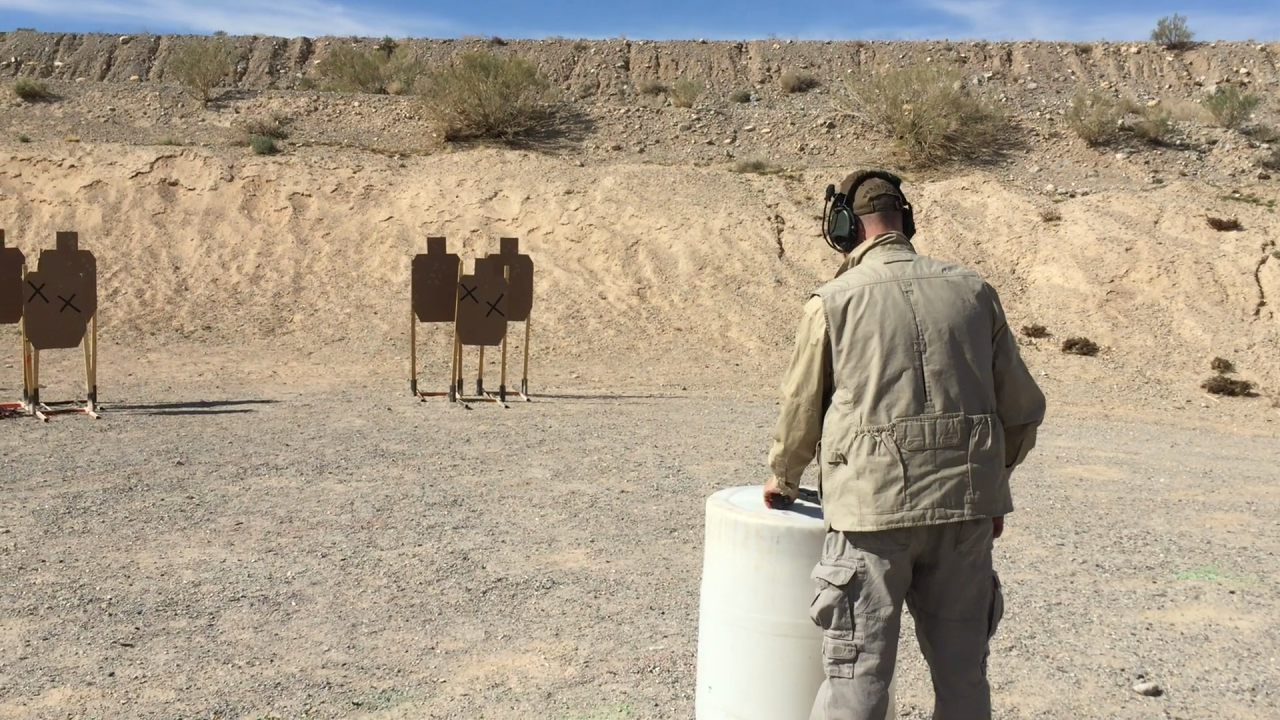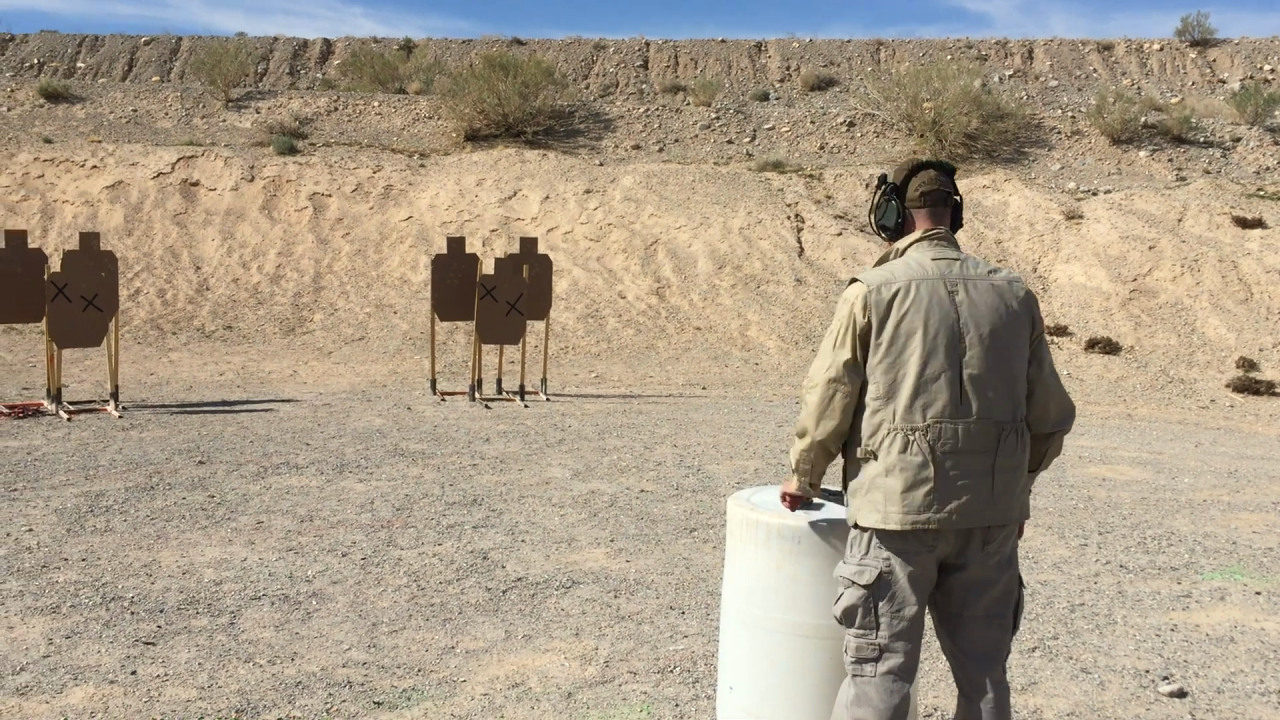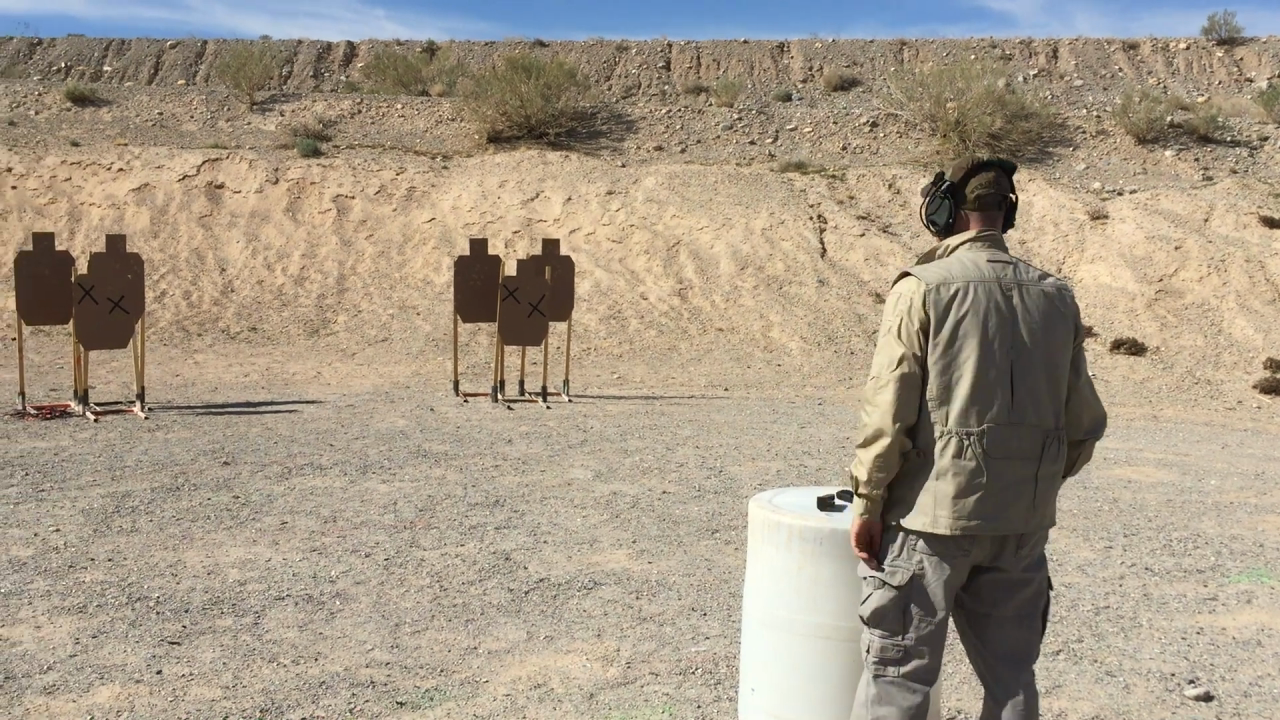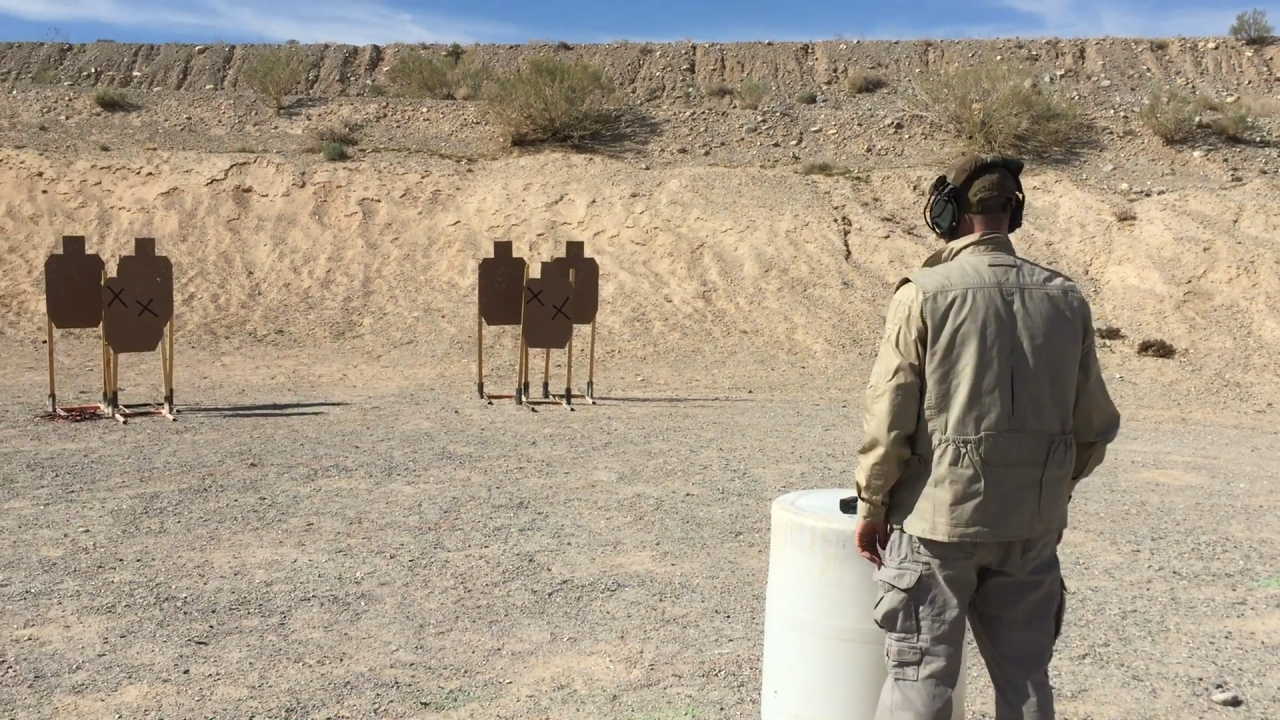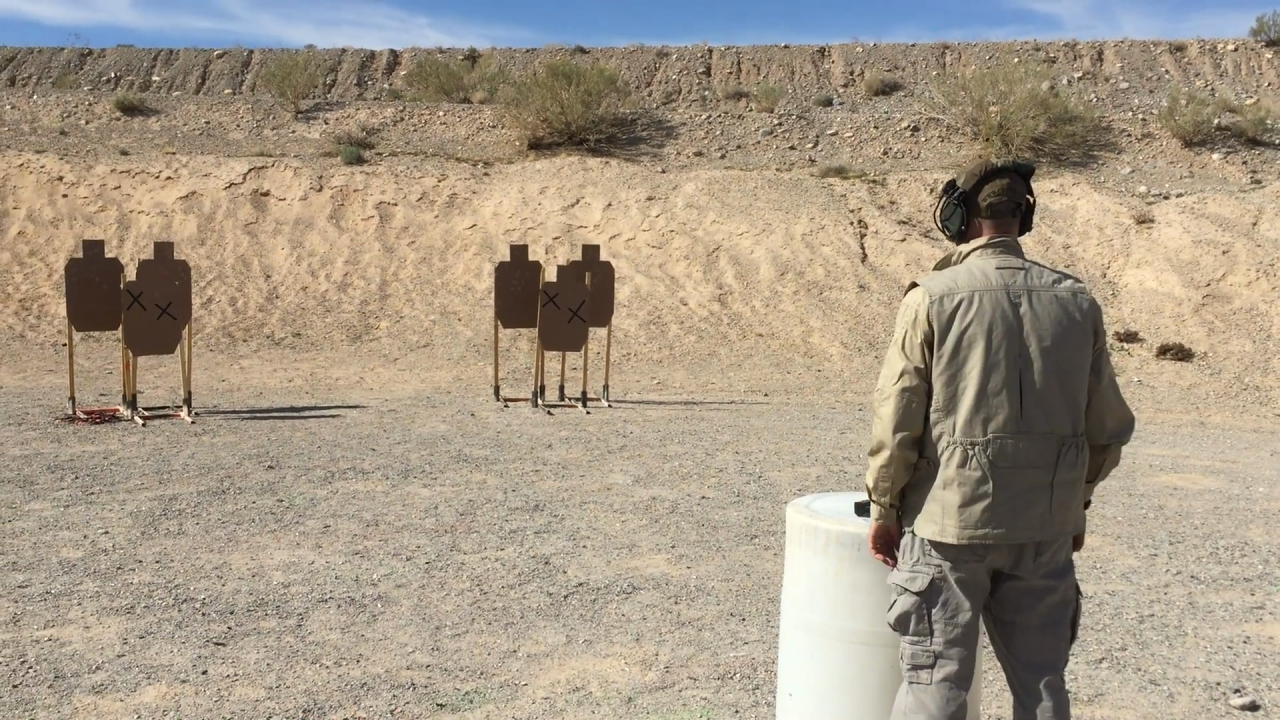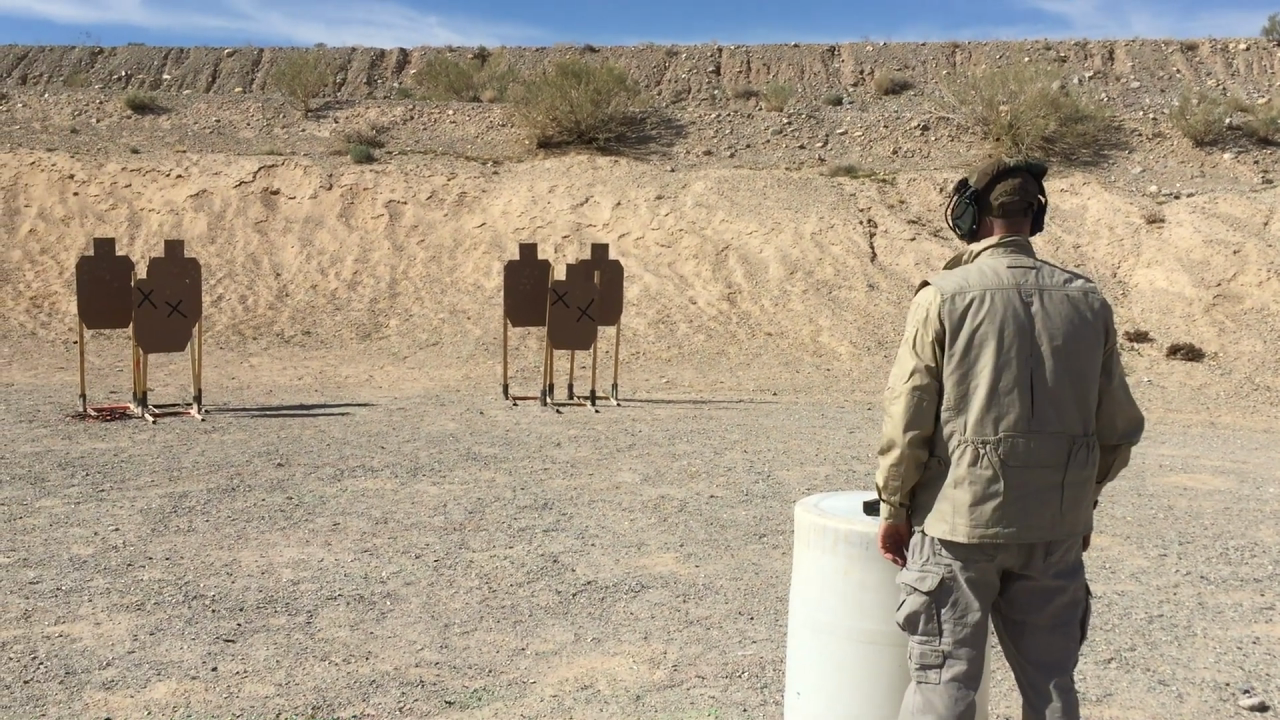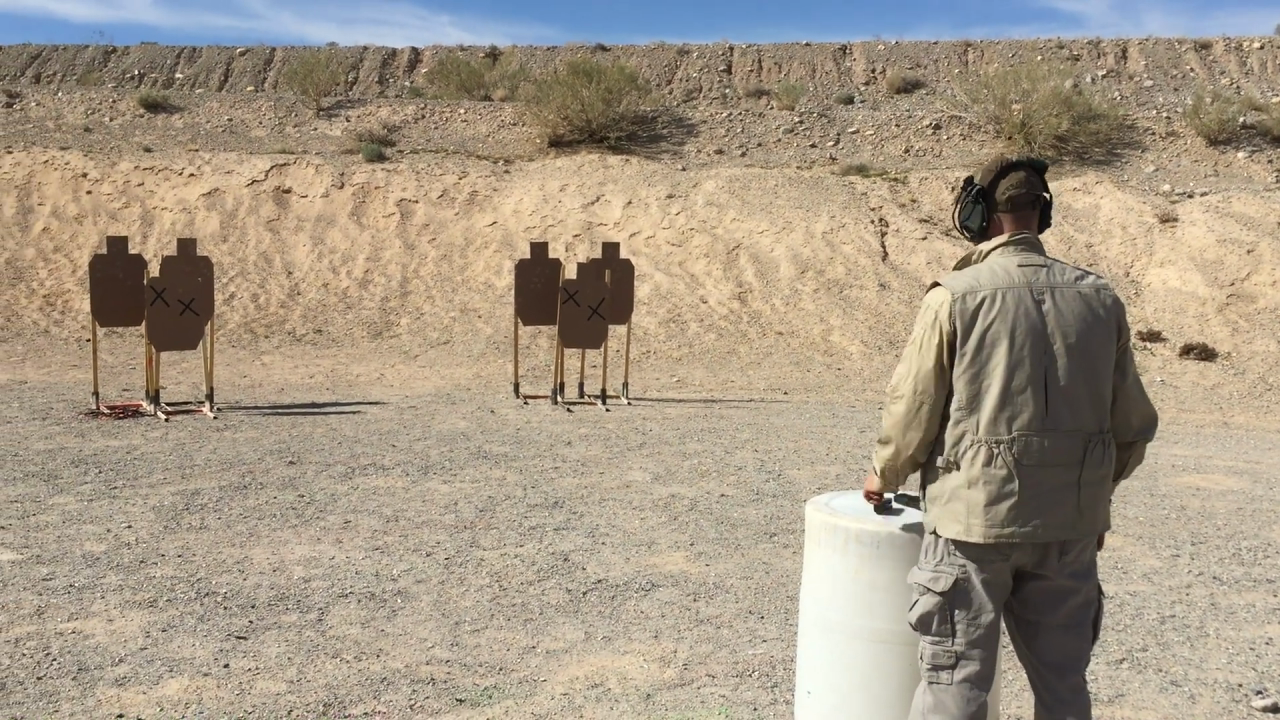
dt=0.4s
person 1, frame 1
left shoulder: (832, 303)
right shoulder: (972, 290)
left elbow: (800, 409)
right elbow: (1021, 407)
left wrist: (782, 480)
right wrist: (992, 482)
left hip: (874, 508)
right hip: (966, 507)
left knee: (857, 671)
right knee: (961, 667)
person 1, frame 2
left shoulder: (872, 292)
right shoulder: (1013, 293)
left elbow: (827, 402)
right elbow: (1050, 415)
left wrist: (803, 475)
right wrist: (1014, 488)
left hip: (899, 506)
right hip: (989, 513)
left knee: (879, 670)
right knee: (982, 671)
person 1, frame 3
left shoulder: (923, 288)
right shoulder: (1055, 297)
left elbow: (888, 409)
right elbow: (1081, 422)
left wrist: (866, 500)
left hip: (932, 513)
right hip: (1019, 519)
left knee: (897, 672)
right knee: (1009, 673)
person 1, frame 4
left shoulder: (925, 295)
right shoulder: (1065, 299)
left elbow: (889, 418)
right elbow: (1093, 424)
left wrist: (871, 505)
left hip: (940, 517)
right hip: (1030, 523)
left knee: (920, 674)
person 1, frame 5
left shoulder: (933, 298)
right shoulder: (1076, 302)
left elbow: (896, 420)
right elbow: (1107, 426)
left wrist: (883, 508)
right wrist: (1077, 500)
left hip: (951, 520)
right hip: (1045, 525)
person 1, frame 6
left shoulder: (944, 296)
right shoulder: (1087, 301)
left elbow: (908, 417)
right elbow: (1117, 425)
left wrist: (893, 507)
right wrist: (1082, 500)
left hip: (961, 519)
right hip: (1054, 524)
person 1, frame 7
left shoulder: (955, 297)
right shoulder: (1099, 299)
left elbow: (912, 410)
right elbow: (1132, 423)
left wrist: (884, 477)
left hip: (975, 517)
right hip: (1069, 523)
